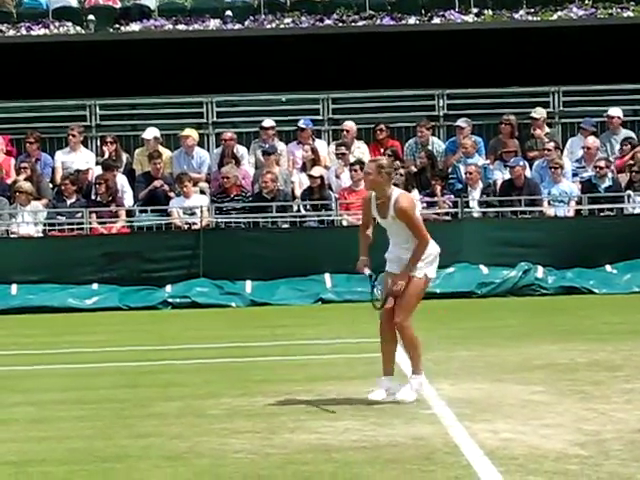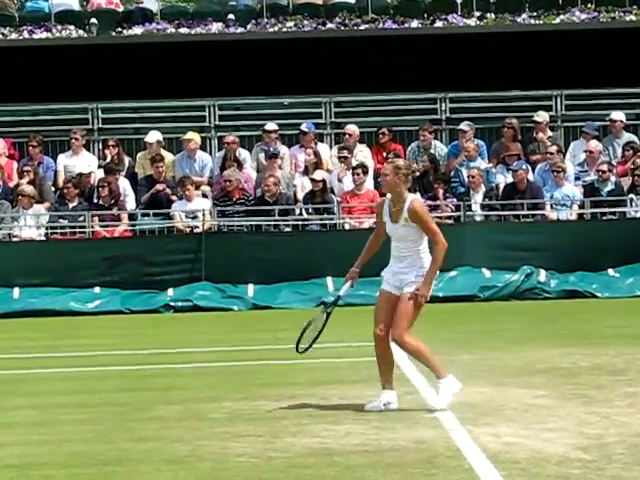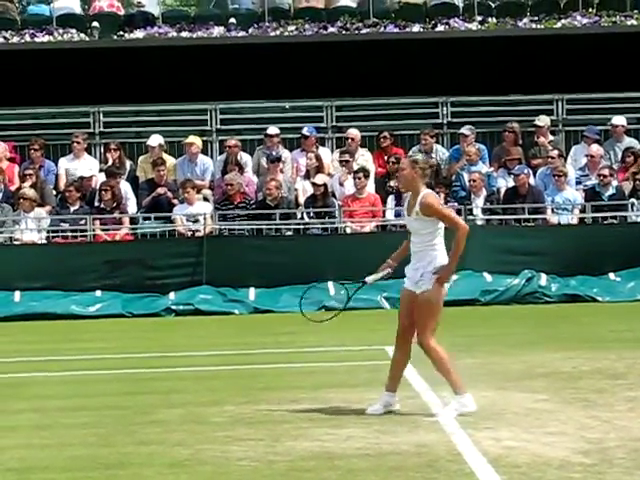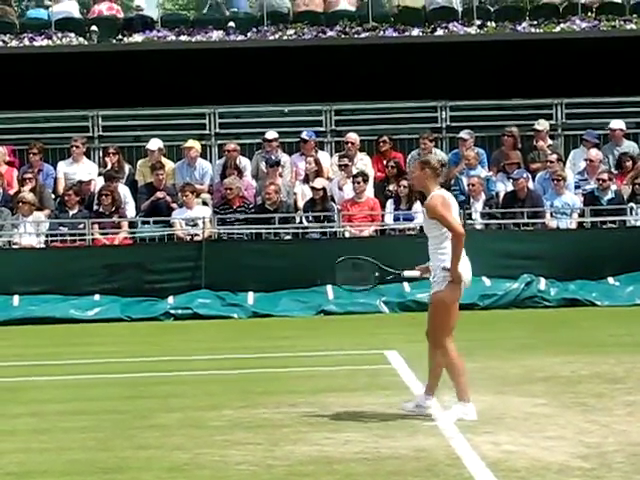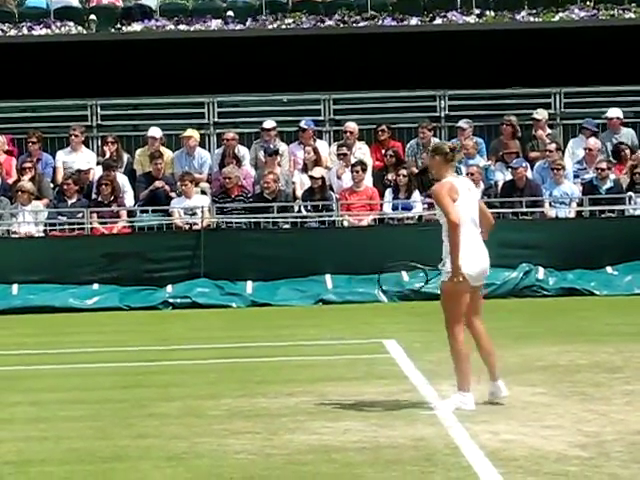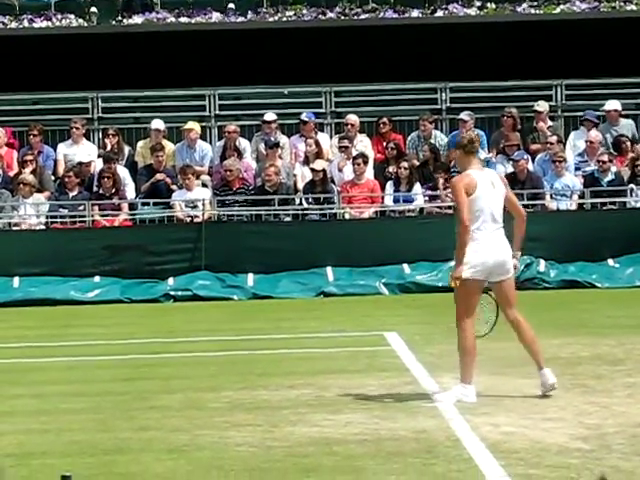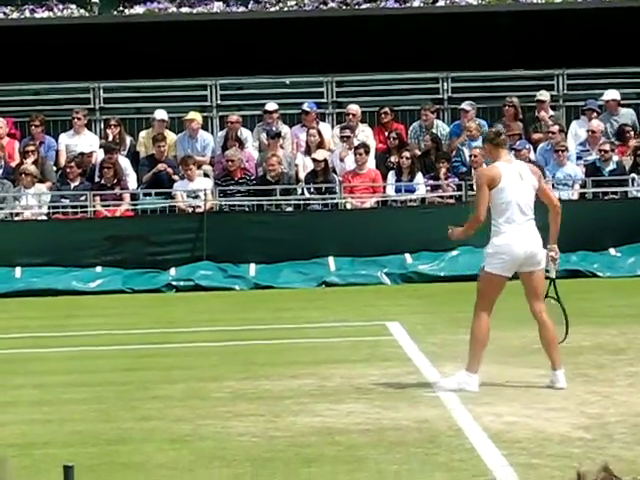
dt=0.2s
person 1, frame 1
left shoulder: (403, 202)
right shoulder: (370, 200)
left elbow: (423, 240)
right elbow: (365, 229)
left wrist: (406, 274)
right wrist: (363, 257)
left hip: (420, 261)
right hip: (396, 258)
left knee: (400, 321)
right knee: (385, 319)
left ankle: (417, 377)
right ankle: (388, 381)
person 1, frame 2
left shoulder: (415, 206)
right shoulder: (383, 204)
left elbow: (440, 243)
right elbow: (378, 236)
left wrist: (428, 282)
right wrist: (358, 265)
left hip: (415, 278)
right hip: (393, 275)
left knee: (400, 336)
right knee: (380, 335)
left ankle: (446, 380)
right ankle: (387, 394)
person 1, frame 3
left shoulder: (427, 199)
right shoulder: (410, 199)
left elbow: (462, 227)
left wrist: (451, 266)
right wrist: (392, 260)
left hip: (433, 274)
right hip: (418, 273)
left knee: (426, 340)
right knee: (403, 336)
left ankle: (463, 397)
right ankle: (389, 396)
person 1, frame 4
left shoulder: (433, 201)
right shoulder: (443, 196)
left elbow: (458, 232)
left wrist: (453, 269)
right wrist: (433, 265)
left hip: (449, 274)
right hip: (451, 271)
left knee: (442, 340)
right knee: (435, 337)
left ankle: (465, 404)
right ankle: (428, 397)
person 1, frame 5
left shoulder: (442, 187)
right shoulder: (469, 184)
left elbow: (454, 223)
right elbow: (488, 221)
left wrist: (455, 264)
left hip: (462, 262)
right hip: (480, 257)
left knee: (455, 328)
right knee: (474, 323)
left ankle: (464, 394)
right ankle: (496, 383)
person 1, frame 6
left shoulder: (461, 181)
right shoulder: (498, 178)
left elbow: (465, 223)
right elbow: (520, 215)
left wrist: (458, 264)
right wrist: (515, 250)
left hip: (476, 254)
right hip: (501, 251)
left knee: (465, 320)
right knee: (513, 316)
left ankle: (466, 386)
right ankle: (545, 373)
person 1, frame 7
left shoulder: (487, 174)
right shoulder: (532, 170)
left elbow: (480, 218)
right elbow: (555, 207)
left wrist: (461, 233)
right wrist: (553, 244)
left hip: (505, 245)
right hip: (532, 243)
left knee: (482, 311)
right knee: (540, 310)
left ankle: (470, 375)
right ankle: (557, 373)
